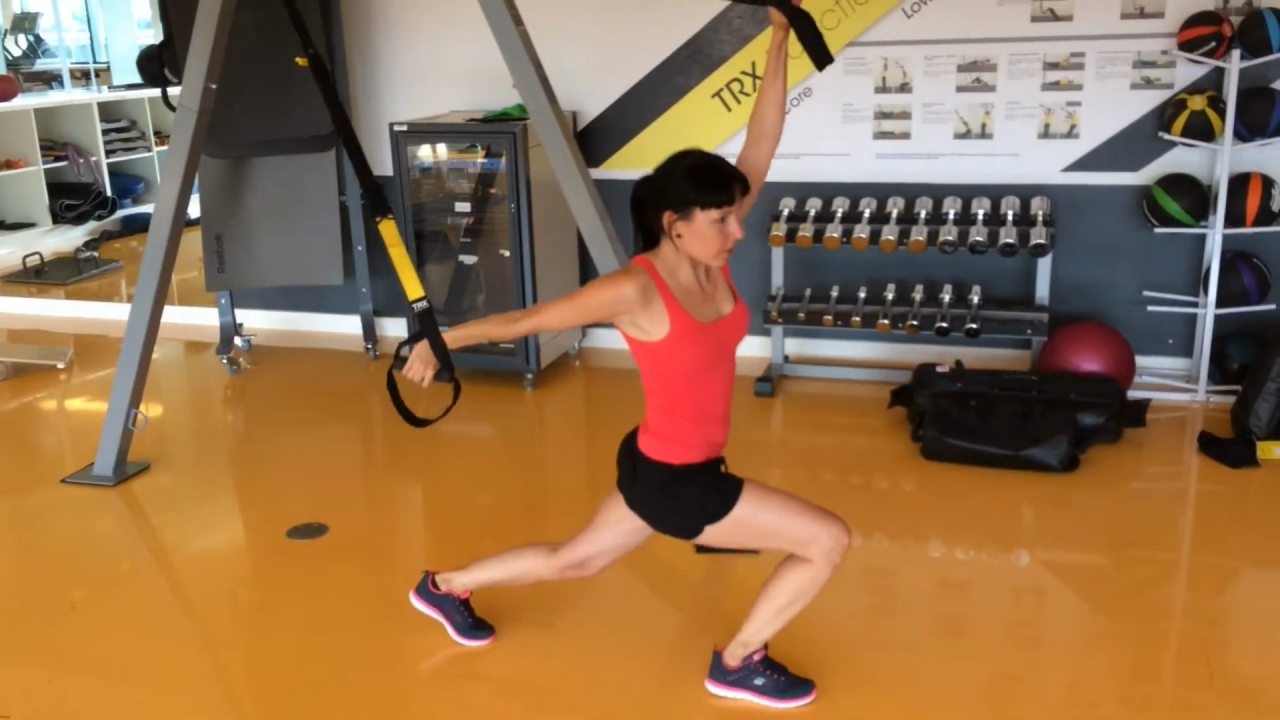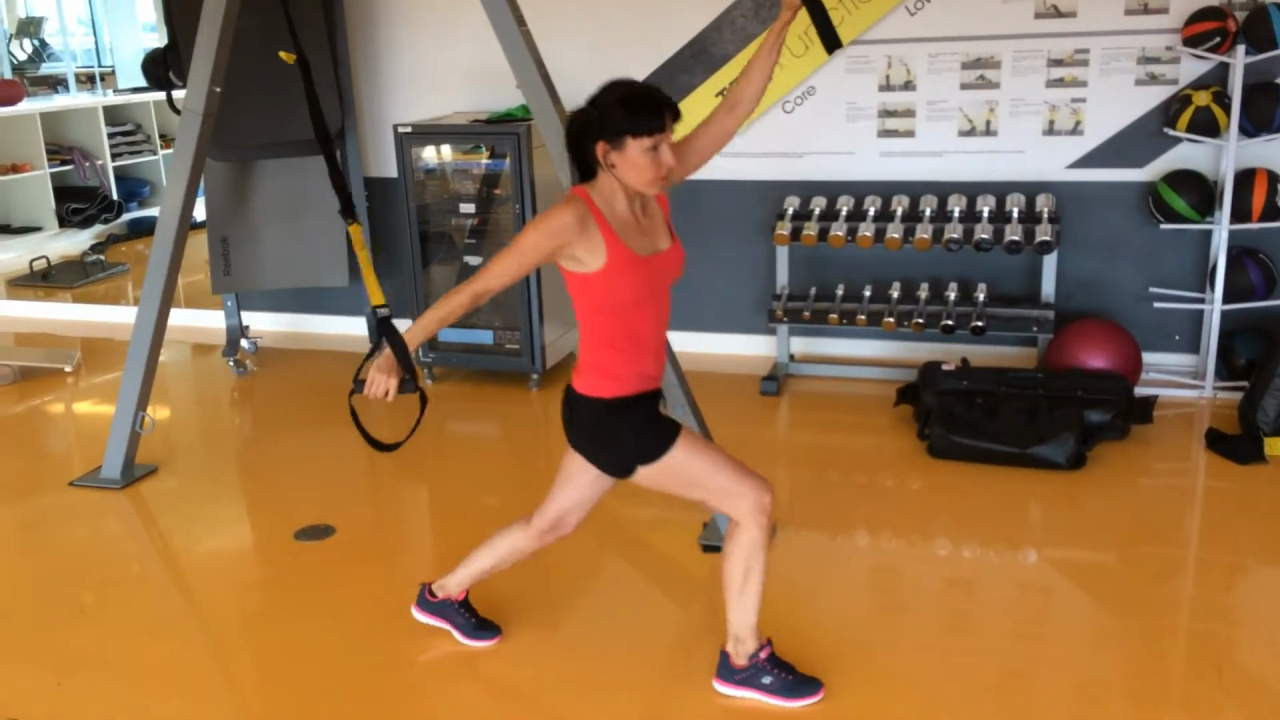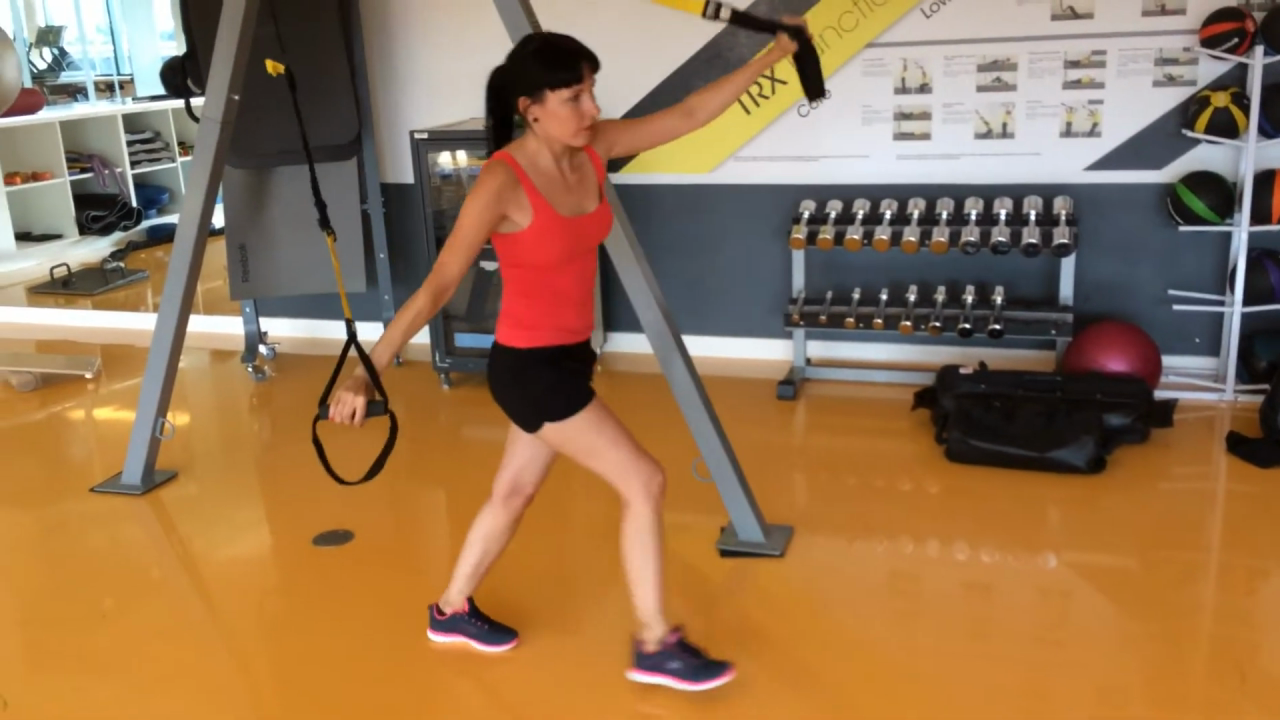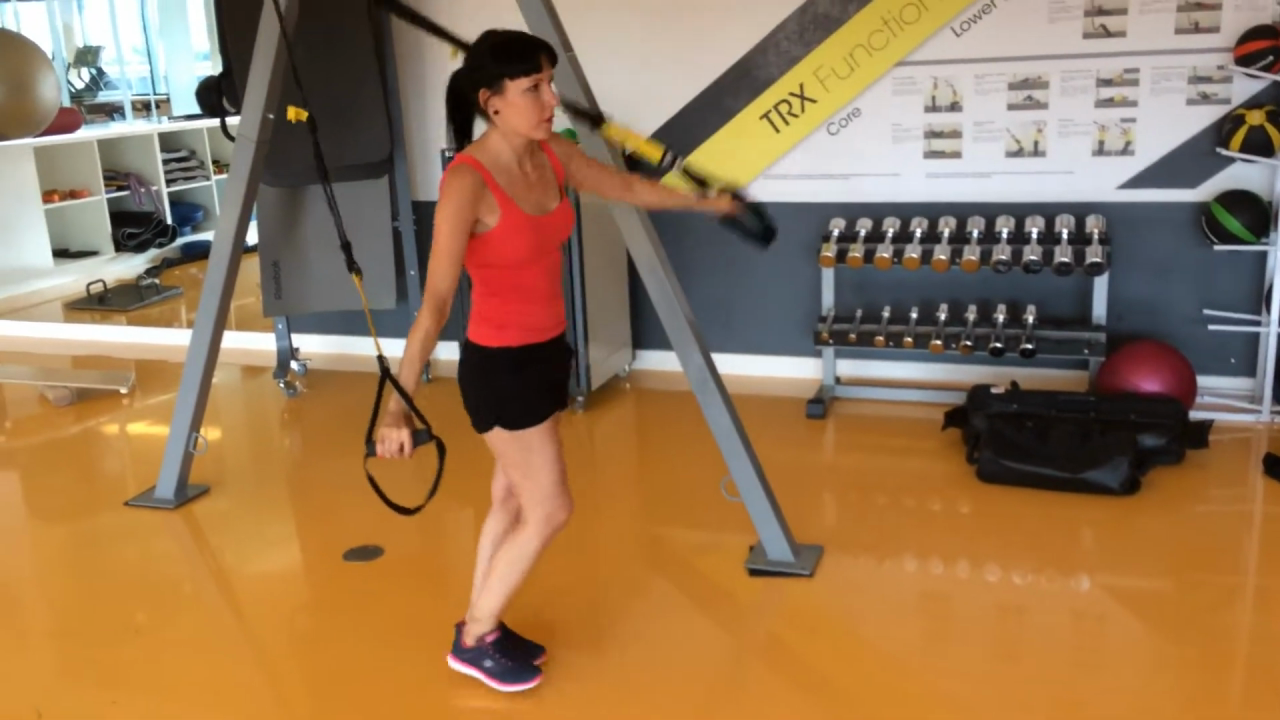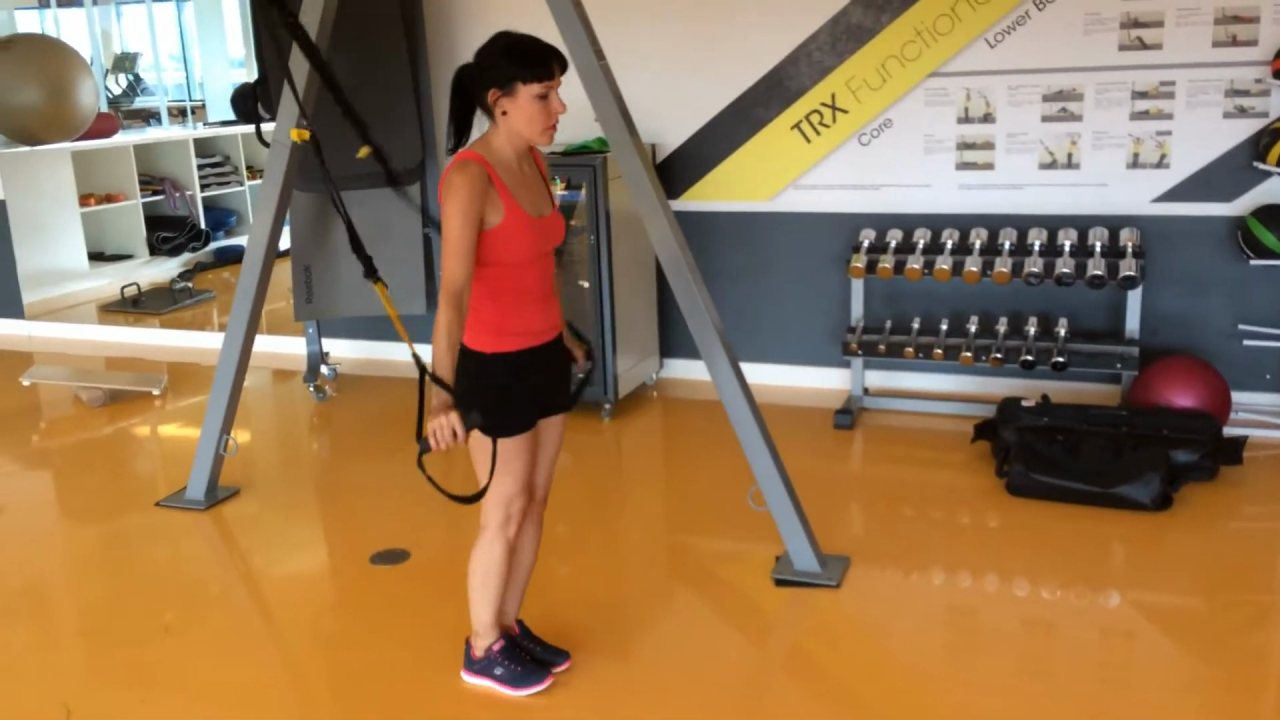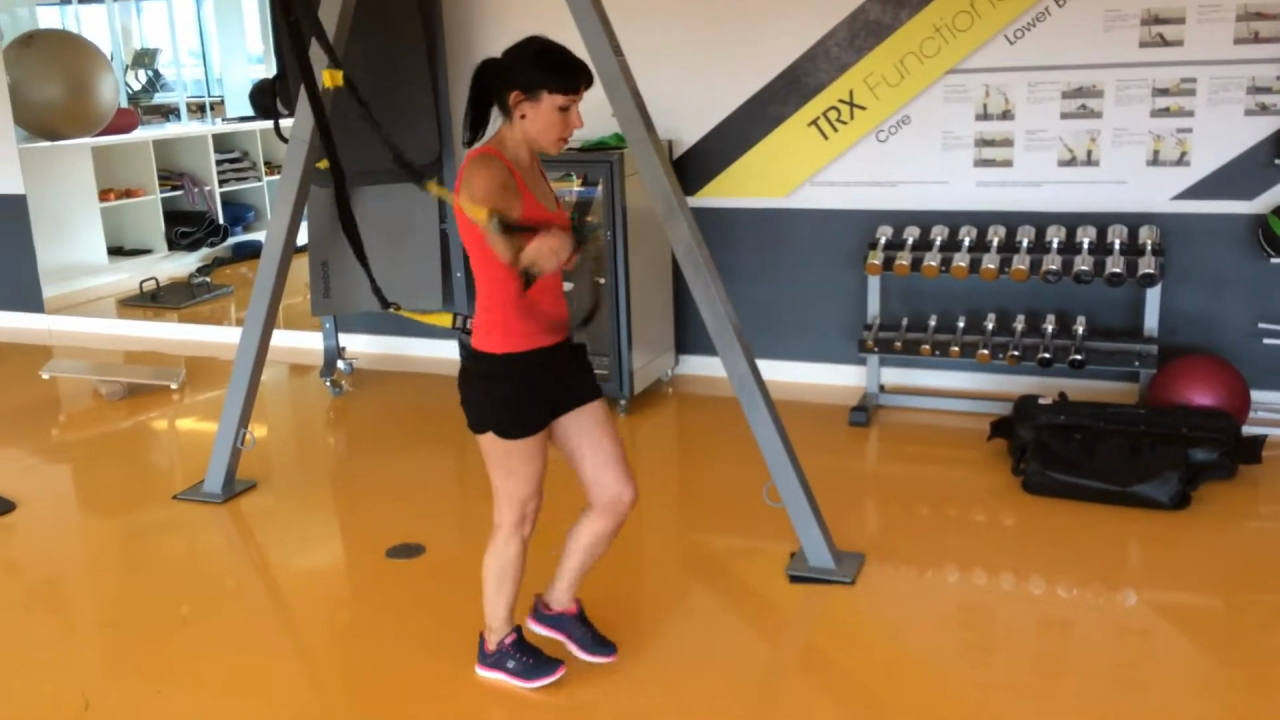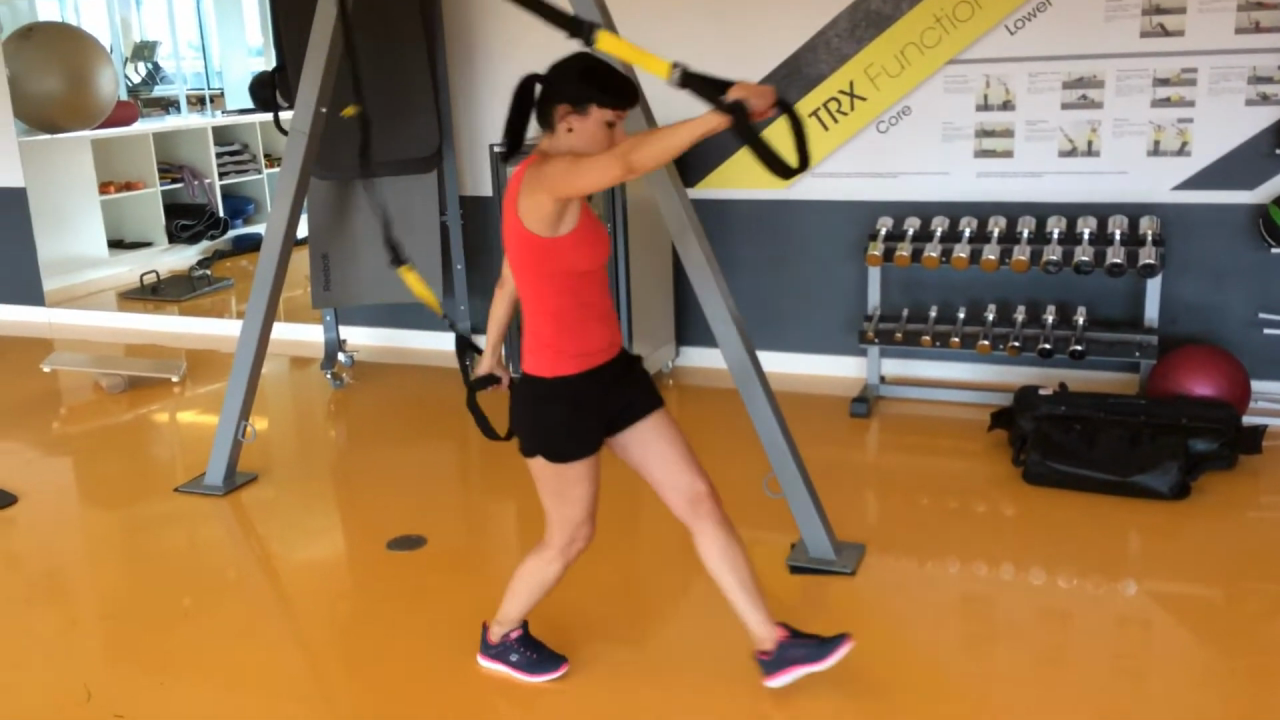
dt=0.3s
person 1, frame 1
left shoulder: (707, 258)
right shoulder: (634, 290)
left elbow: (761, 147)
right elbow: (523, 319)
right wrist: (436, 344)
left hip: (678, 464)
right hip: (673, 477)
left knee: (577, 559)
right knee: (826, 539)
left ankle: (442, 588)
right ankle: (737, 662)
person 1, frame 2
left shoulder: (650, 186)
right shoulder: (573, 218)
left elbow: (733, 112)
right elbow: (477, 287)
right wrist: (398, 350)
left hip: (632, 401)
right hip: (608, 412)
left knee: (549, 523)
right knee: (753, 501)
left ankle: (441, 595)
right ankle: (743, 659)
person 1, frame 3
left shoulder: (590, 149)
right shoulder: (499, 184)
left elbow: (684, 114)
right elbow: (437, 286)
left wrist: (765, 61)
right wrist: (368, 371)
left hip: (566, 355)
right hip: (529, 367)
left knee: (513, 493)
right knee: (645, 485)
left ankle: (451, 610)
right ankle: (656, 643)
person 1, frame 4
left shoulder: (551, 155)
right shoulder: (465, 182)
left elbow: (626, 188)
right elbow: (436, 299)
left wrist: (701, 201)
right wrist: (400, 401)
left hip: (548, 353)
right hip: (500, 366)
left knee: (514, 501)
right knee: (550, 512)
left ankle: (478, 625)
right ankle: (477, 638)
person 1, frame 5
left shoulder: (533, 163)
right shoulder: (469, 178)
right elbow: (454, 289)
left wrist: (568, 338)
right wrist: (442, 390)
left hip: (546, 358)
right hip: (493, 370)
left knee: (532, 505)
right knee: (505, 519)
left ankle: (509, 625)
right ankle: (484, 651)
person 1, frame 6
left shoulder: (527, 165)
right shoulder: (485, 170)
right elbow: (498, 235)
right wrist: (534, 244)
left hip: (558, 359)
right hip: (504, 372)
left knee: (616, 495)
right knee: (516, 519)
left ankle: (557, 607)
right ankle: (498, 645)
person 1, frame 7
left shoulder: (544, 184)
right shoulder: (545, 179)
left elbow: (512, 280)
right elbow: (633, 161)
left wrist: (492, 348)
right wrist: (728, 106)
left hip: (611, 377)
right hip: (556, 396)
left knee: (699, 501)
right knee: (570, 537)
left ankle: (776, 646)
right ankle: (501, 638)
